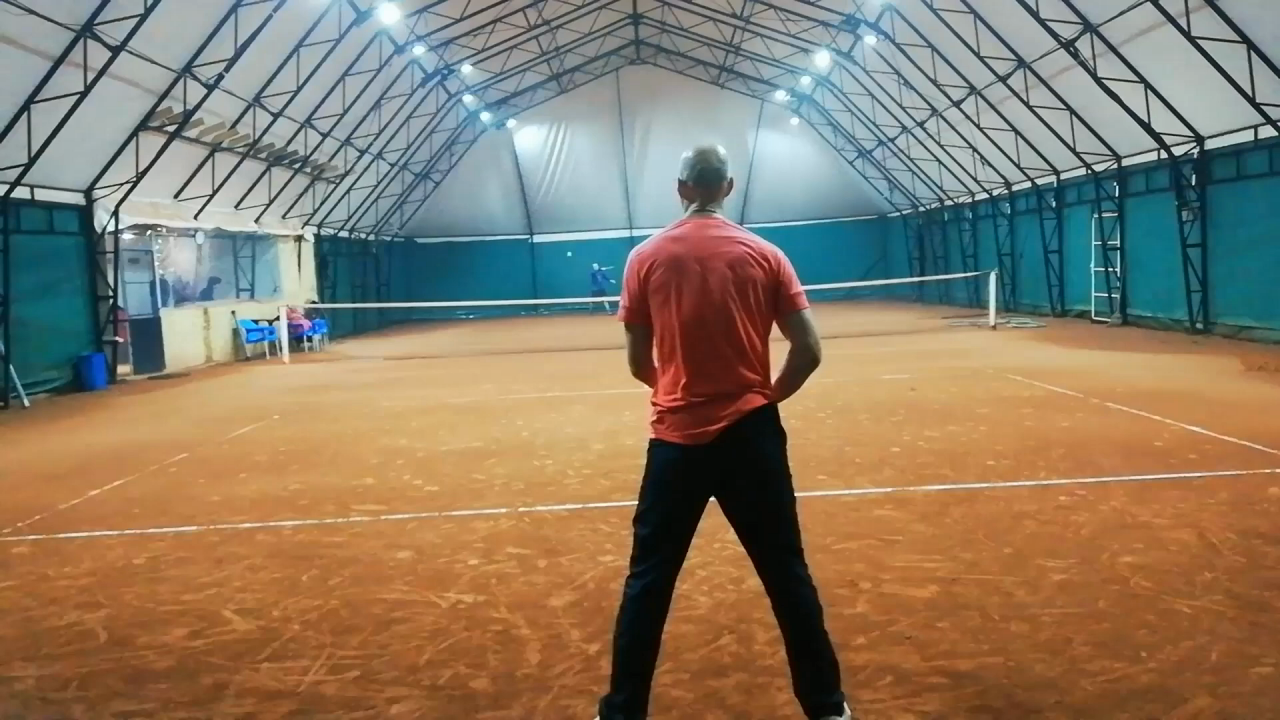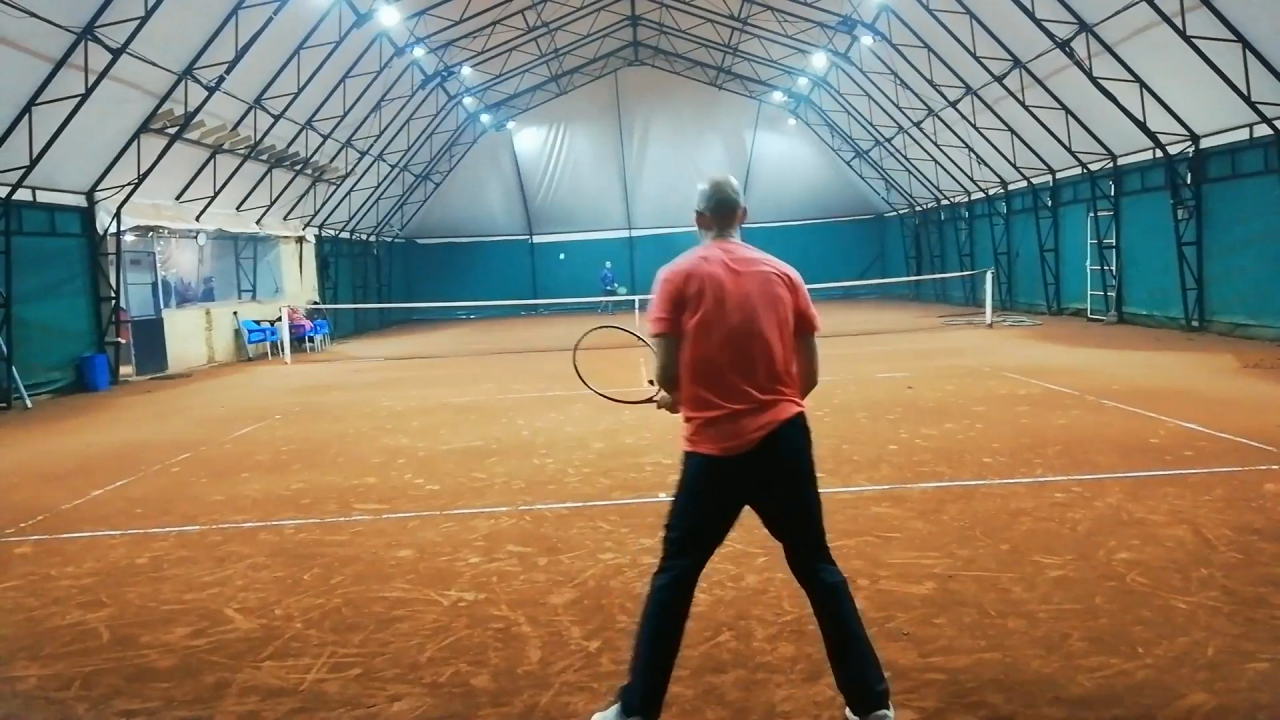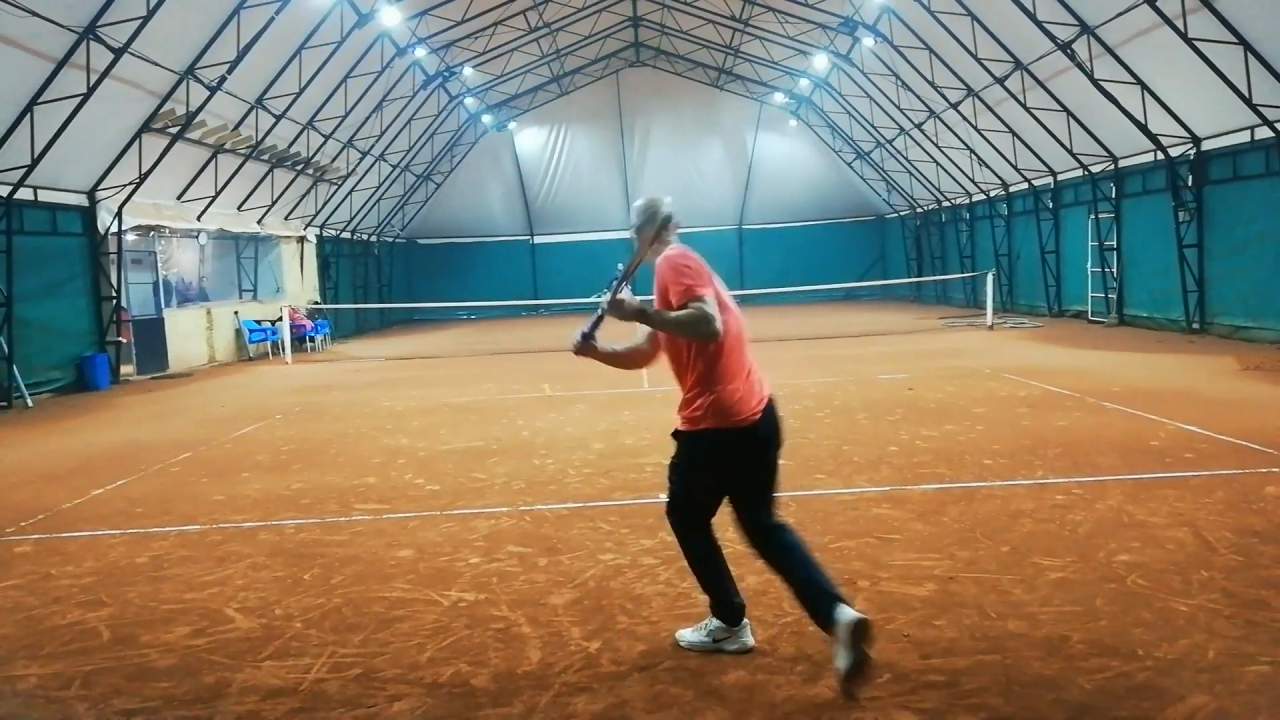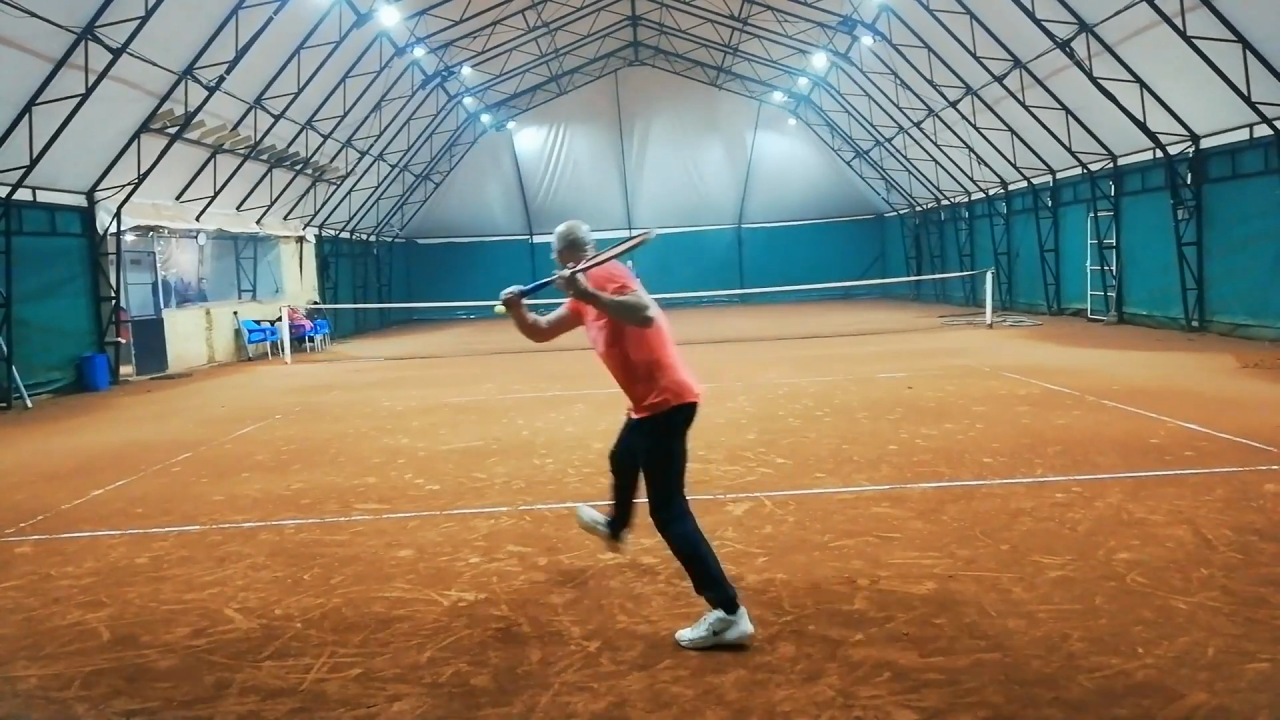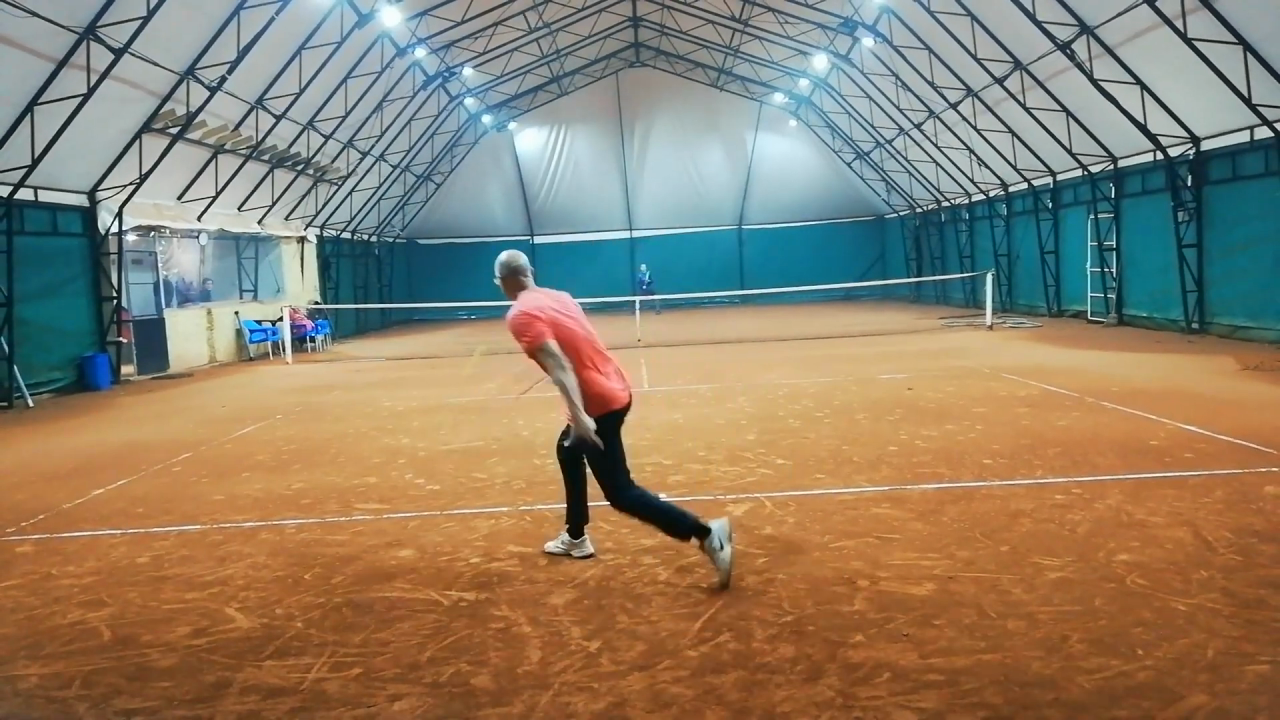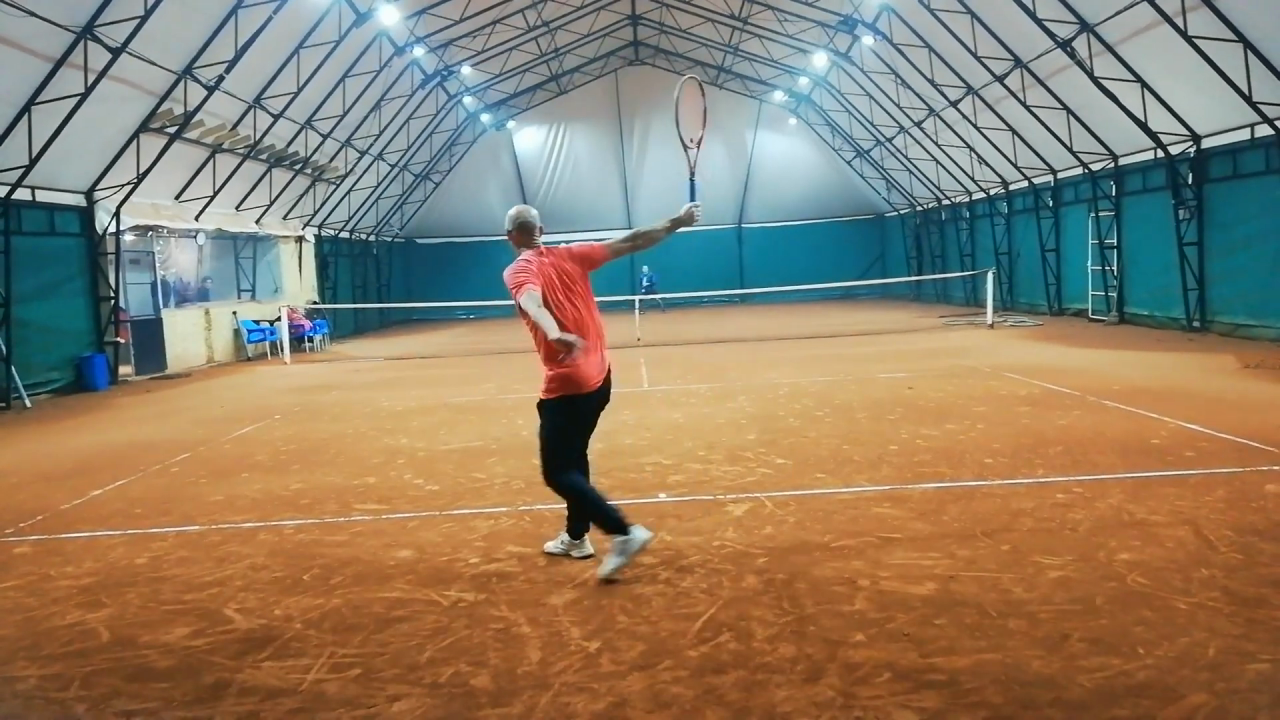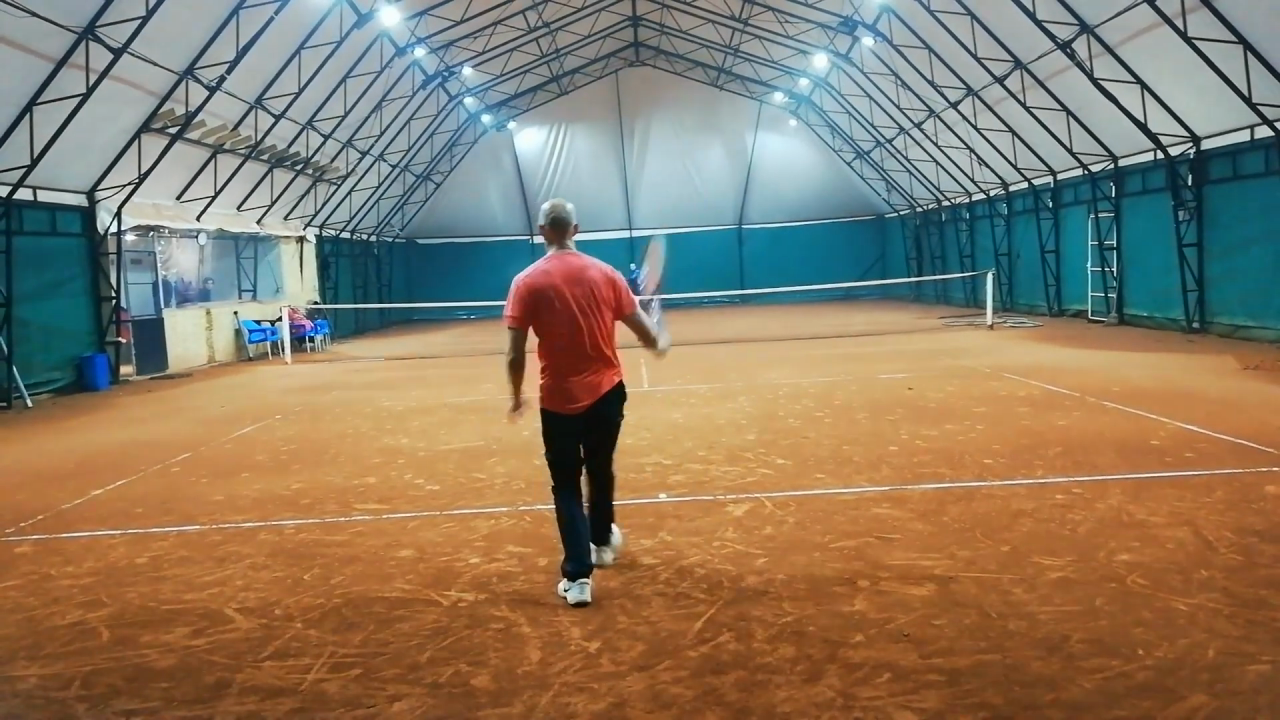
dt=0.4s
person 1, frame 1
left shoulder: (646, 257)
right shoulder: (763, 254)
left elbow: (639, 363)
right elbow: (808, 351)
left hip: (677, 438)
right hip: (750, 433)
left knee: (648, 579)
right knee: (787, 574)
person 1, frame 2
left shoulder: (678, 276)
right shoulder: (783, 275)
left elbow: (667, 377)
right elbow: (809, 375)
left wrist: (679, 400)
left hip: (715, 447)
right hip: (784, 437)
left knee: (675, 575)
right knee: (819, 572)
person 1, frame 3
left shoulder: (673, 264)
right shoulder: (684, 263)
left elbow: (709, 327)
right elbow: (642, 354)
left wrist: (643, 313)
right wrist: (597, 350)
left hip: (716, 423)
right hip: (754, 412)
left knee: (686, 517)
right knee: (762, 526)
left ankle: (729, 624)
right ankle: (837, 615)
person 1, frame 4
left shoulder: (608, 273)
right shoulder: (583, 290)
left elbow: (644, 313)
right elbow: (539, 331)
left wrist: (592, 296)
right wrist: (516, 310)
left hip: (665, 401)
right hip: (648, 401)
left knee: (668, 509)
right knee: (622, 461)
left ankle: (728, 614)
right ankle: (614, 527)
person 1, frame 5
left shoulder: (520, 315)
right shoulder: (555, 298)
left elbow: (559, 364)
left wrist: (579, 415)
left hip: (598, 404)
right hip: (613, 390)
left knee: (620, 492)
right knee: (567, 451)
left ankle: (707, 534)
right ankle: (575, 537)
person 1, frame 6
left shoulder: (518, 270)
right shoulder: (571, 254)
left elbow: (534, 305)
right elbow: (630, 241)
left wrist: (554, 334)
right wrist: (677, 222)
left hip: (566, 385)
right hip: (599, 377)
left knee: (559, 471)
right knee: (573, 457)
left ankle: (624, 533)
right ankle: (576, 536)
person 1, frame 7
left shoulder: (527, 282)
right shoulder: (605, 274)
left elbow: (516, 354)
right elbow: (645, 333)
left wrist: (516, 396)
right wrist: (660, 343)
left hip: (558, 401)
right hip: (606, 393)
left knee: (567, 487)
right knee: (600, 469)
left ankle: (577, 578)
right ankle: (601, 541)
